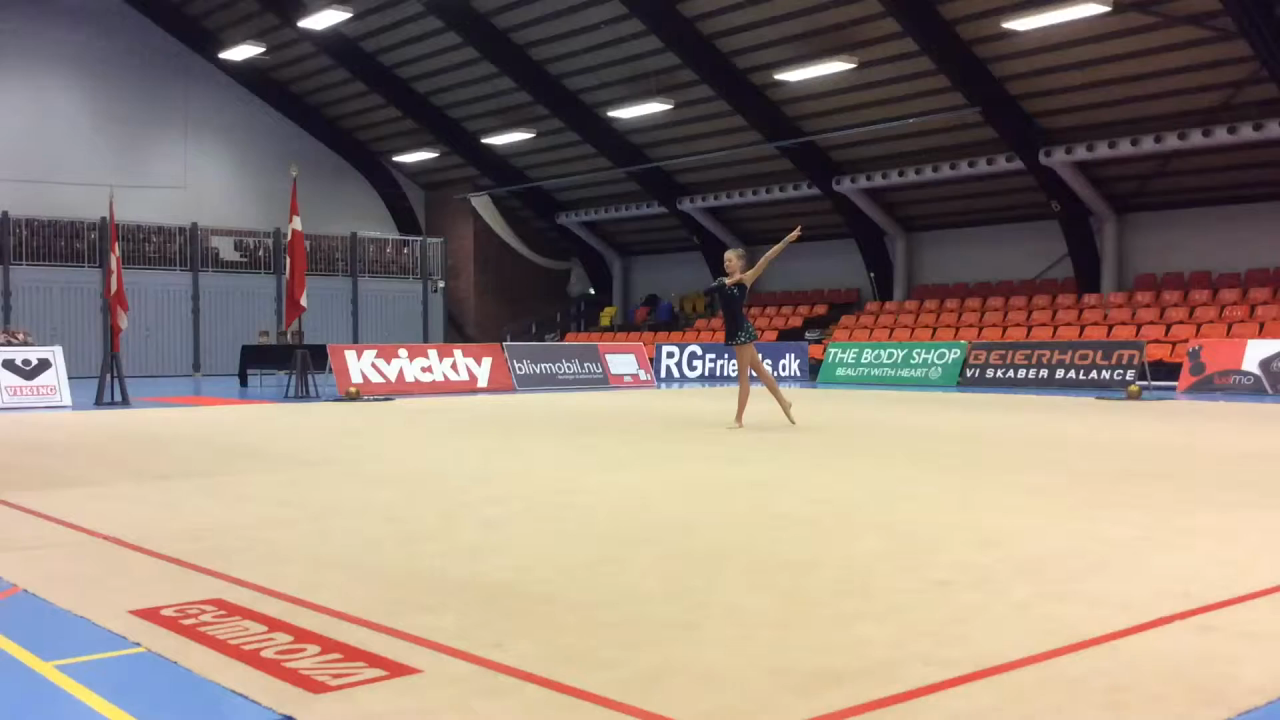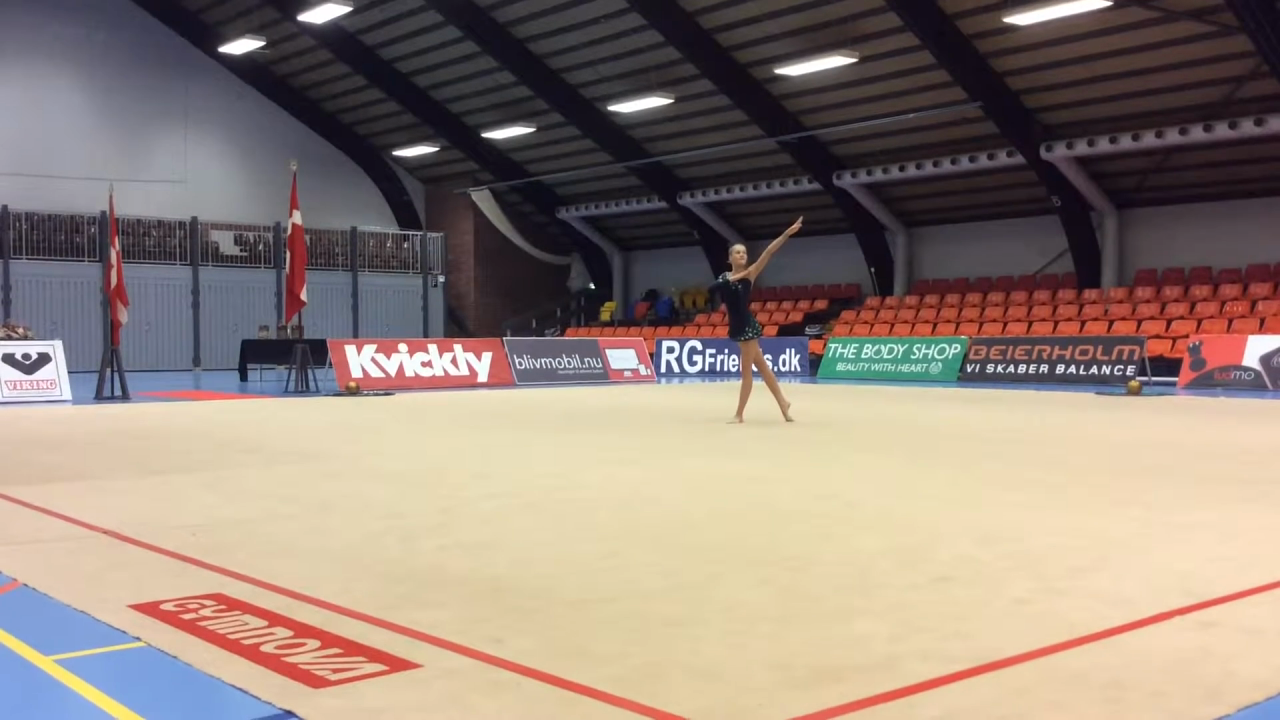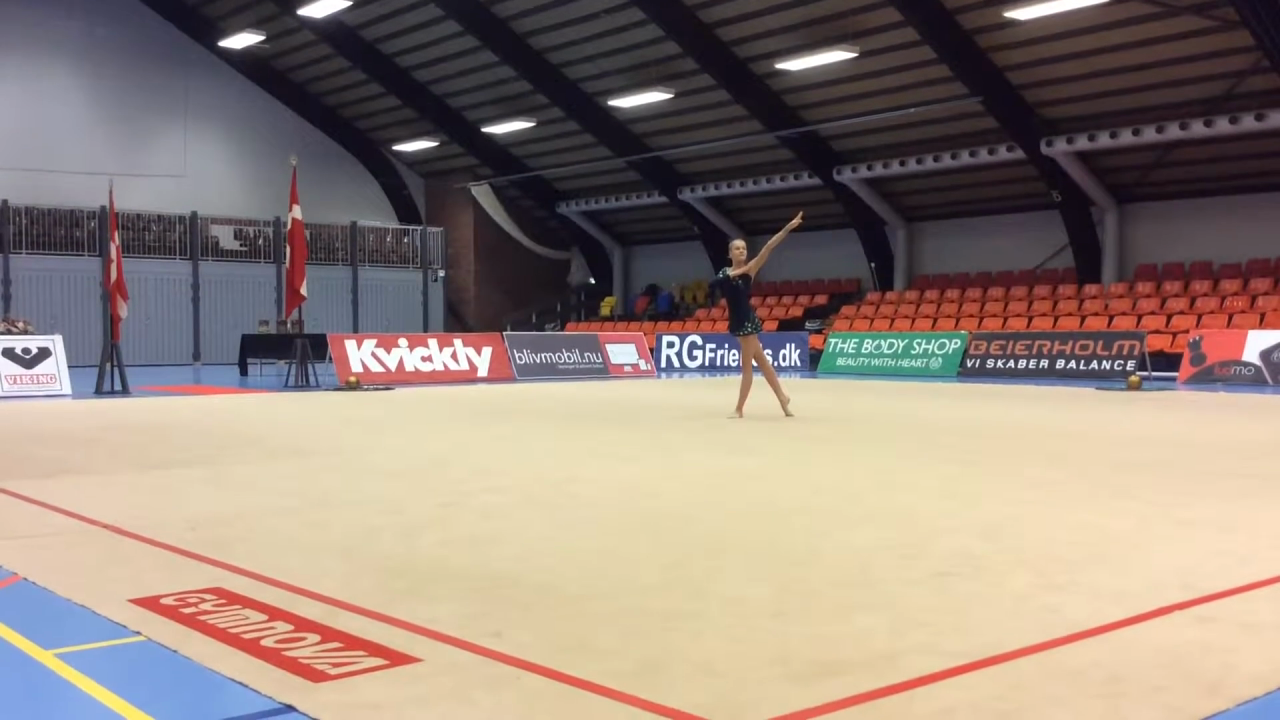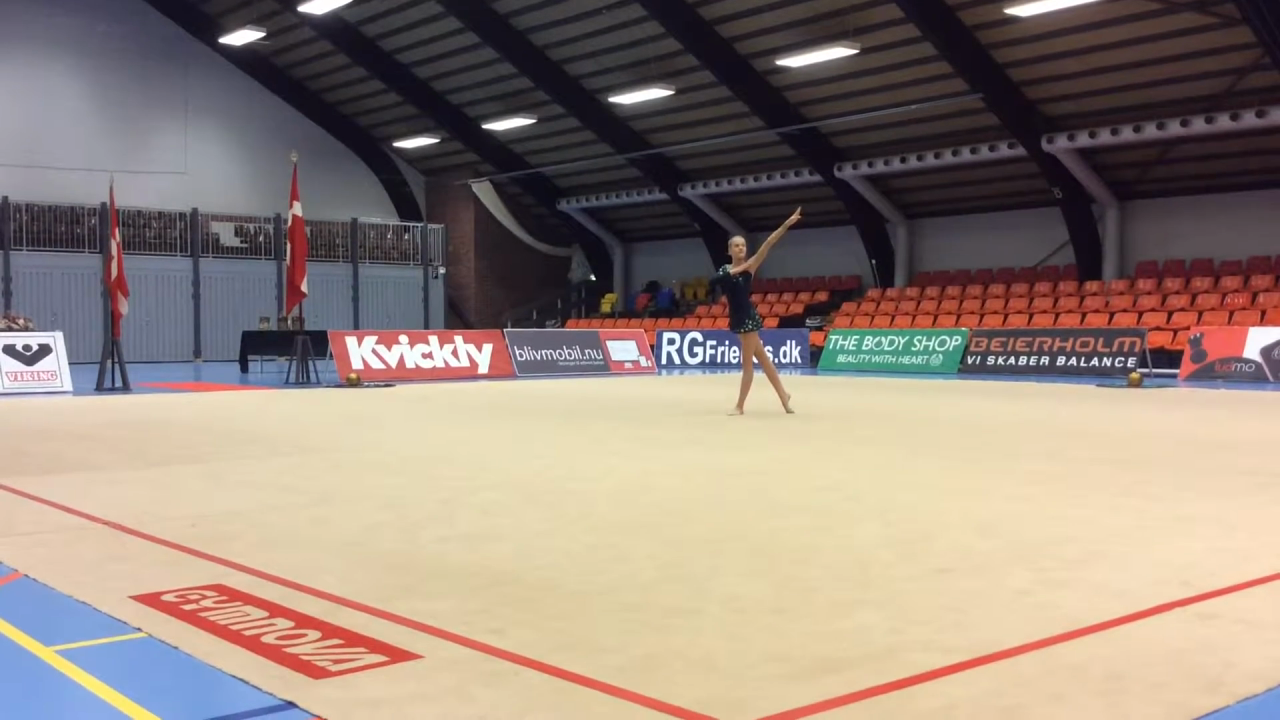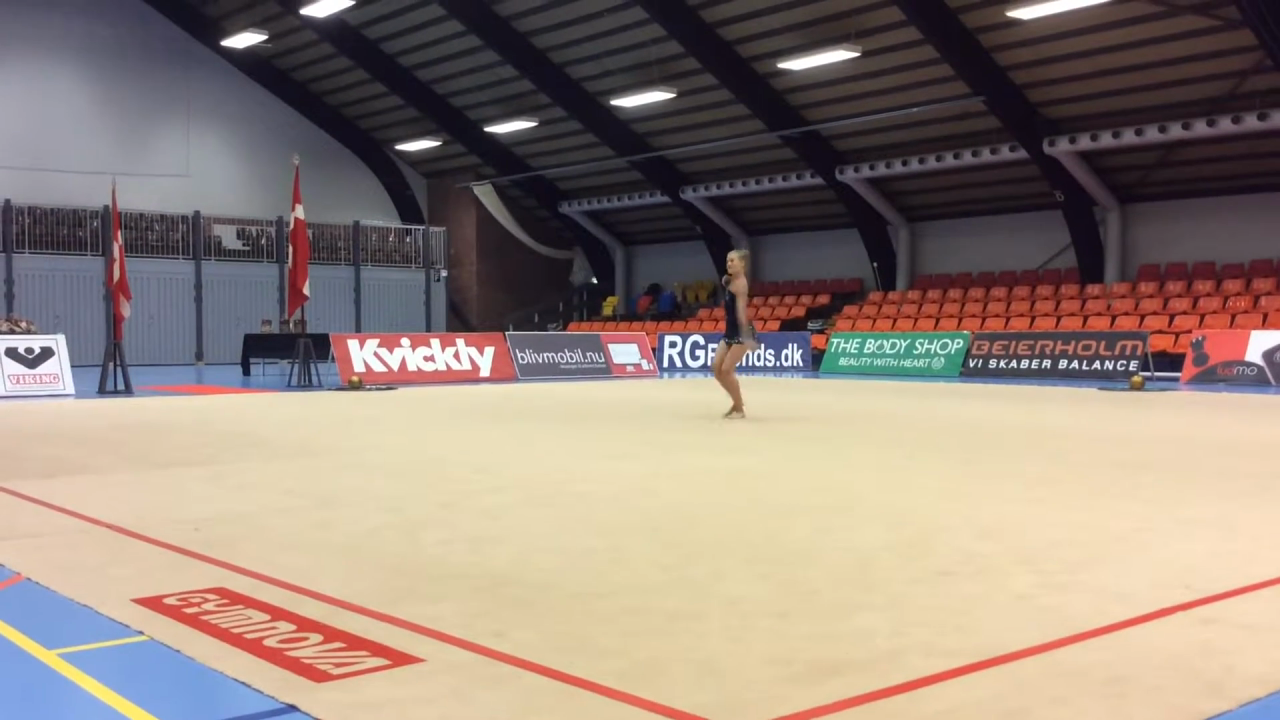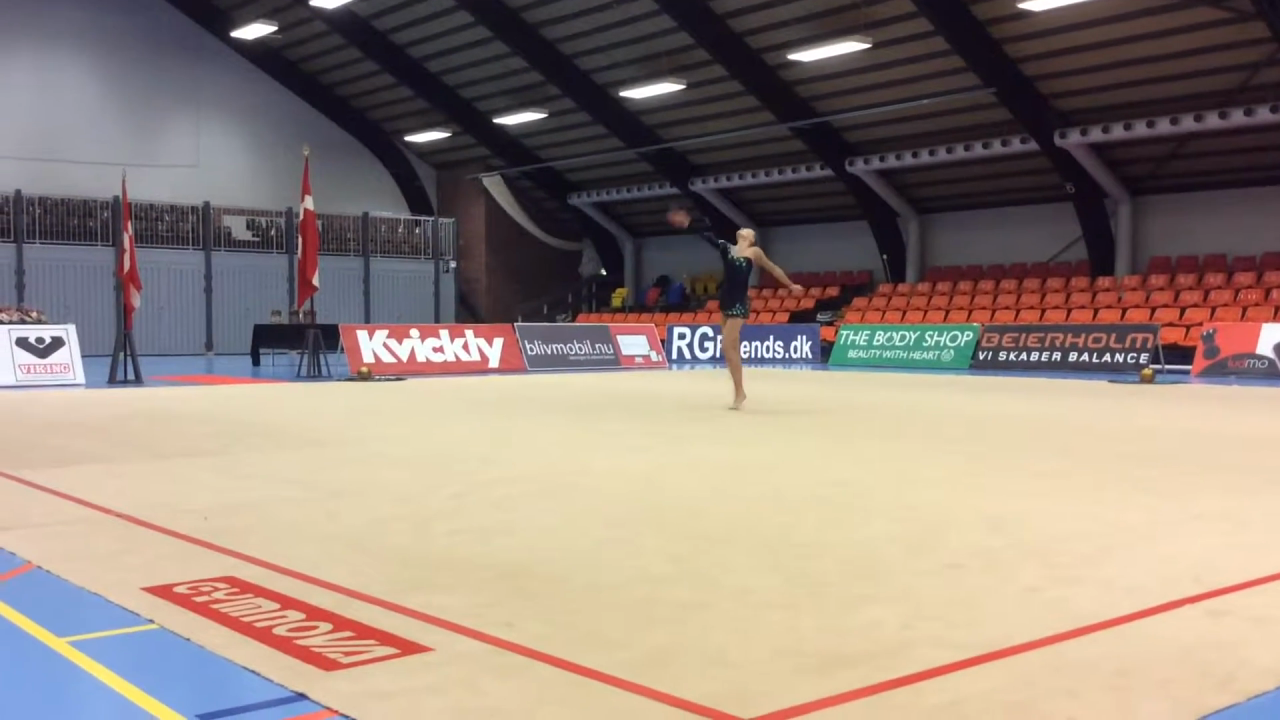
dt=0.7s
person 1, frame 1
left shoulder: (746, 279)
right shoulder: (722, 281)
left elbow: (767, 258)
right elbow: (708, 290)
left wrist: (787, 240)
right wrist: (728, 283)
left hip: (742, 329)
right hip: (732, 331)
left knee: (743, 375)
right knee: (759, 369)
left ankle: (738, 419)
right ankle: (783, 402)
person 1, frame 2
left shoulder: (750, 273)
right shoulder: (725, 277)
left elbow: (769, 252)
right elbow: (712, 289)
left wrist: (787, 233)
right wrist: (731, 279)
left hip: (748, 325)
right hip: (736, 326)
left knee: (747, 371)
right knee: (761, 366)
left ankle: (739, 415)
right ankle: (782, 402)
person 1, frame 3
left shoulder: (750, 269)
right shoulder: (725, 272)
left elbow: (769, 246)
right elbow: (713, 283)
left wrist: (788, 228)
right wrist: (732, 274)
left hip: (747, 320)
right hip: (736, 321)
left knee: (747, 365)
right knee: (761, 361)
left ankle: (739, 409)
right ankle: (782, 397)
person 1, frame 4
left shoulder: (750, 265)
right shoulder: (725, 269)
left elbow: (769, 243)
right elbow: (713, 282)
left wrist: (786, 224)
right wrist: (732, 272)
left hip: (748, 317)
right hip: (737, 318)
left knee: (747, 362)
right knee: (762, 358)
left ankle: (740, 406)
right ankle: (783, 395)
person 1, frame 5
left shoulder: (740, 282)
right shoulder: (730, 280)
left elbow: (741, 310)
left wrist: (747, 336)
right wrist: (726, 280)
left hip: (741, 333)
right hip: (731, 332)
left knee: (726, 369)
right knee: (716, 367)
left ankle: (739, 409)
right ankle: (737, 403)
person 1, frame 6
left shoulder: (755, 252)
right shoulder: (727, 248)
left elbow: (772, 268)
right elbow: (708, 236)
left wrist: (790, 285)
right wrist: (688, 223)
left hip: (738, 304)
right hip: (725, 301)
left knee: (729, 347)
right knee: (731, 349)
left ankle: (739, 392)
right ankle: (738, 391)
